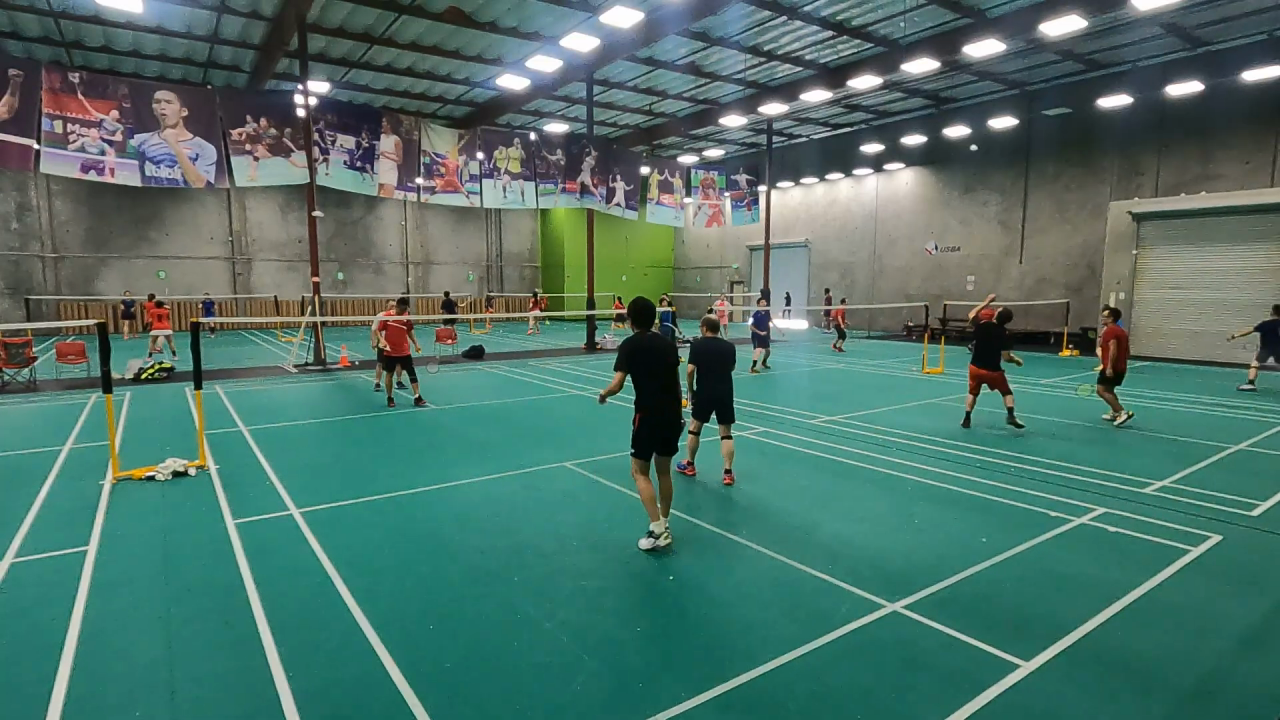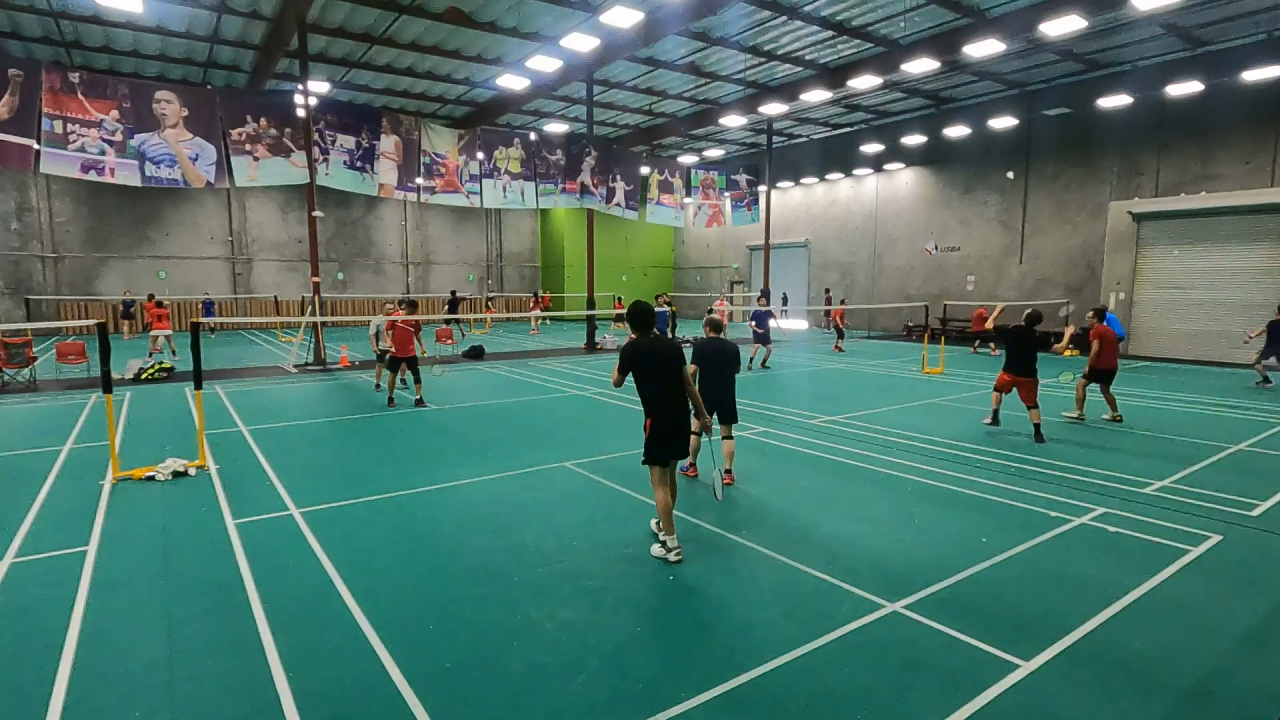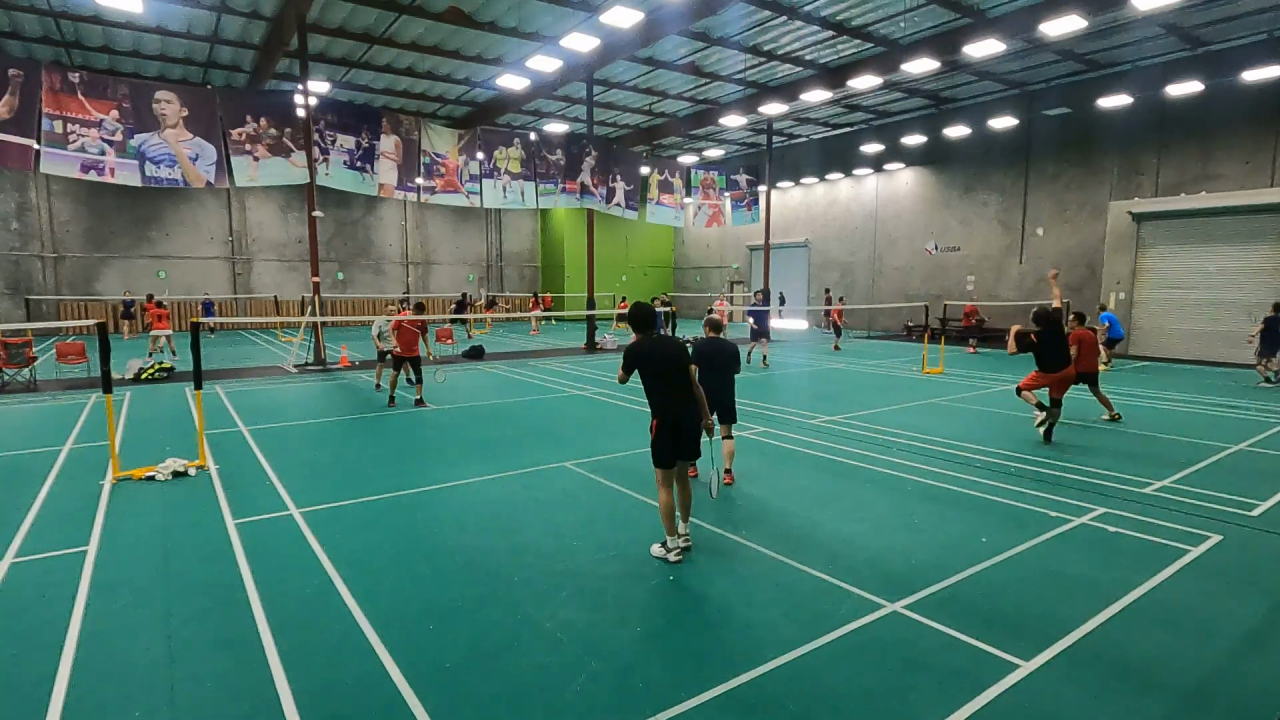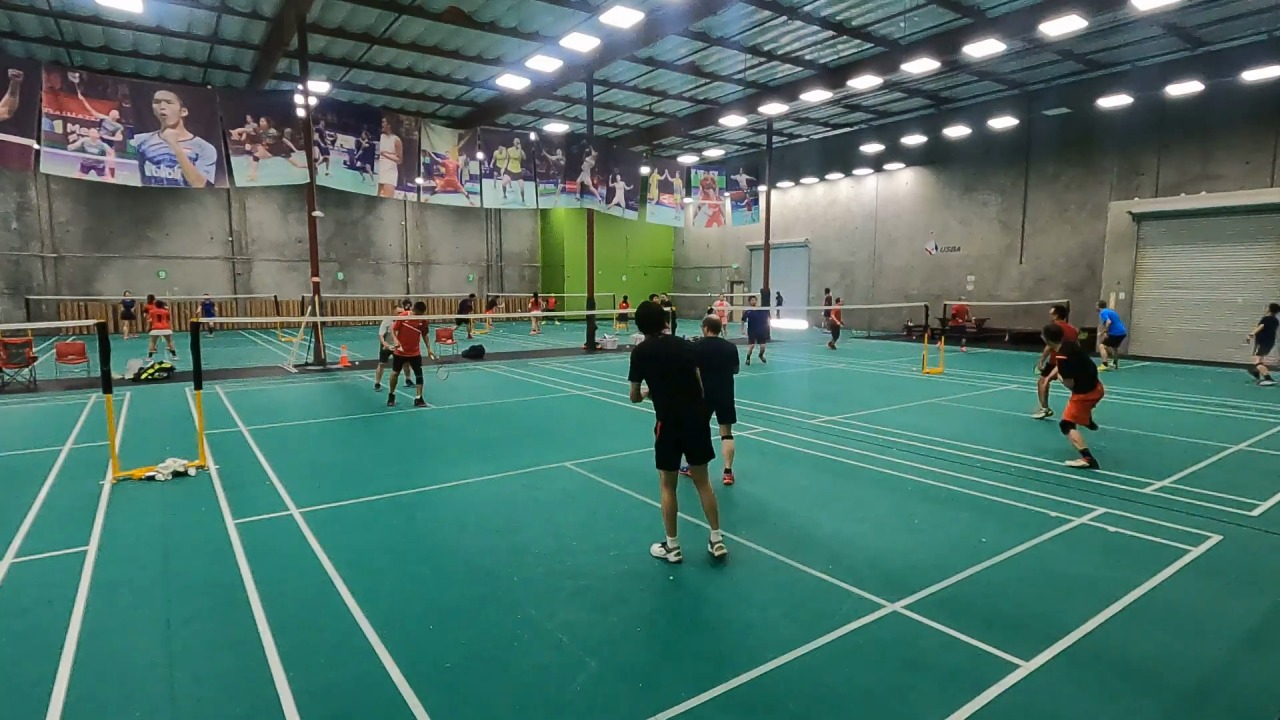
dt=0.2s
person 1, frame 1
left shoulder: (629, 345)
right shoulder: (667, 344)
left elbow: (617, 385)
right elbow: (676, 382)
left wrist: (603, 395)
right wrist: (679, 414)
left hip: (648, 415)
right hip: (672, 414)
left knee: (640, 473)
right knee: (664, 471)
left ankle: (657, 531)
right ankle: (663, 524)
person 1, frame 2
left shoulder: (631, 348)
right shoulder: (672, 345)
left elbow: (616, 382)
right elbow: (688, 384)
right wrist: (703, 415)
left hip: (658, 420)
right hip: (681, 417)
left knee: (660, 483)
right knee: (669, 474)
left ankle: (671, 545)
right ankle: (664, 525)
person 1, frame 3
left shoulder: (635, 349)
right shoulder: (676, 344)
left elbow: (622, 379)
right elbow: (694, 383)
right wrist: (706, 416)
left hip: (665, 421)
right hip: (690, 417)
left knee: (664, 484)
right knee: (682, 477)
left ankle: (672, 546)
right ankle: (684, 533)
person 1, frame 4
left shoulder: (641, 352)
right shoulder: (684, 345)
left elbow: (634, 396)
right elbow: (699, 385)
left wrist: (645, 395)
left hip: (669, 423)
right hip: (696, 419)
left knee: (668, 485)
right knee: (702, 482)
left ankle: (672, 547)
right ankle: (717, 541)
